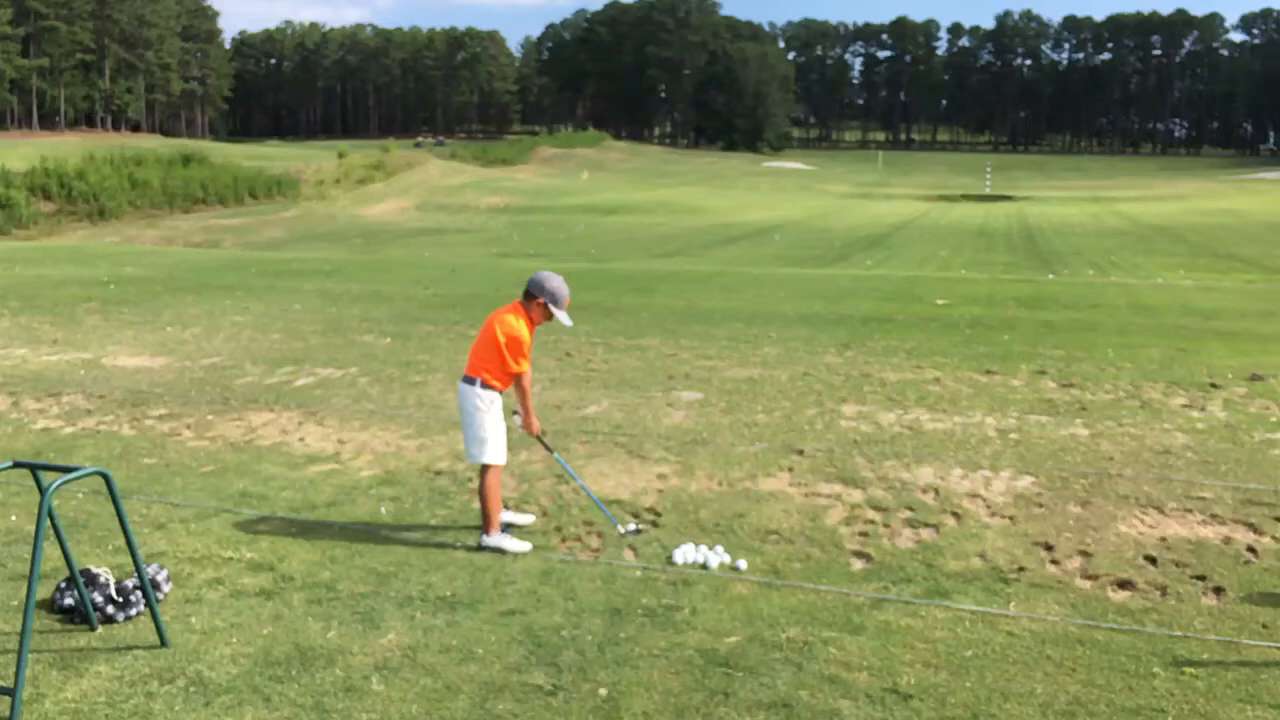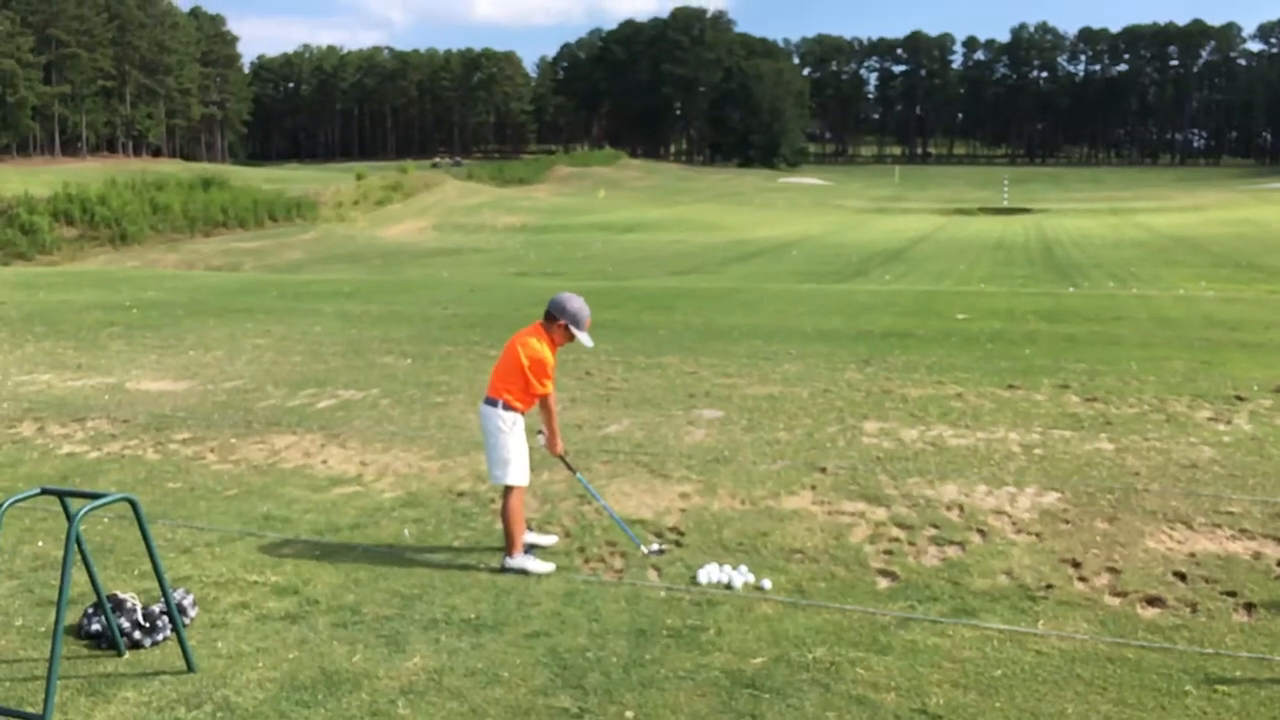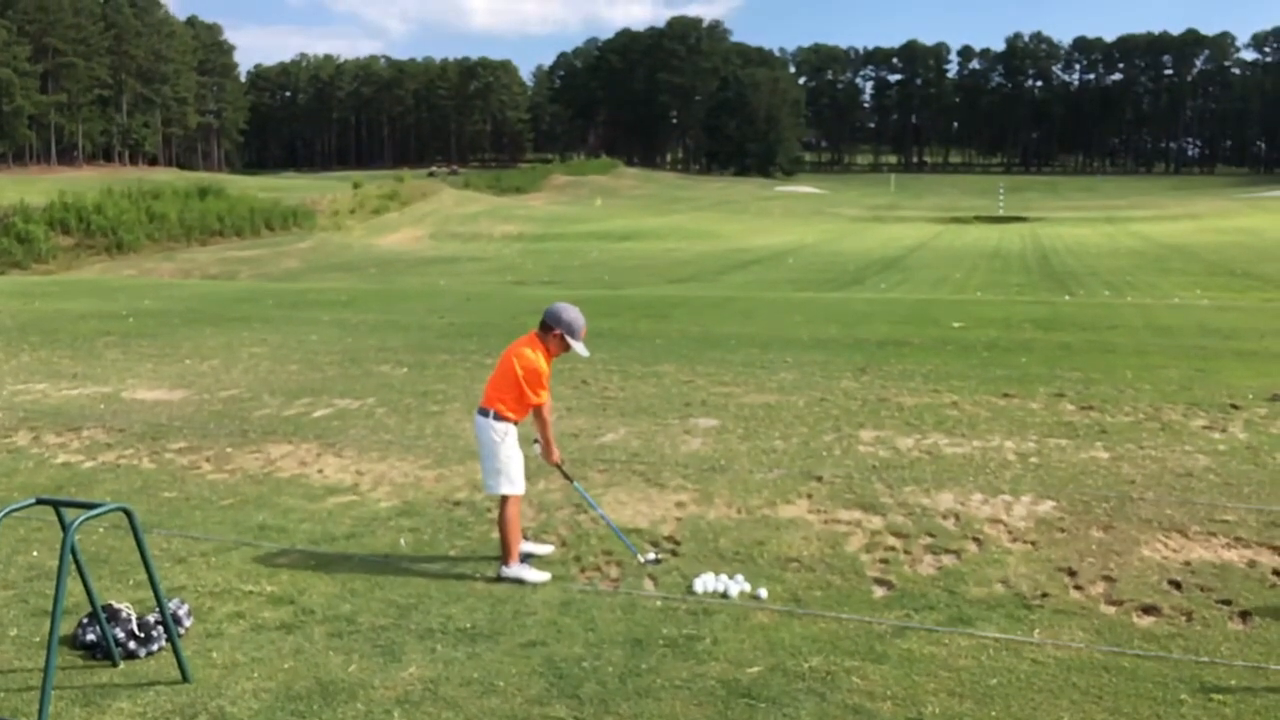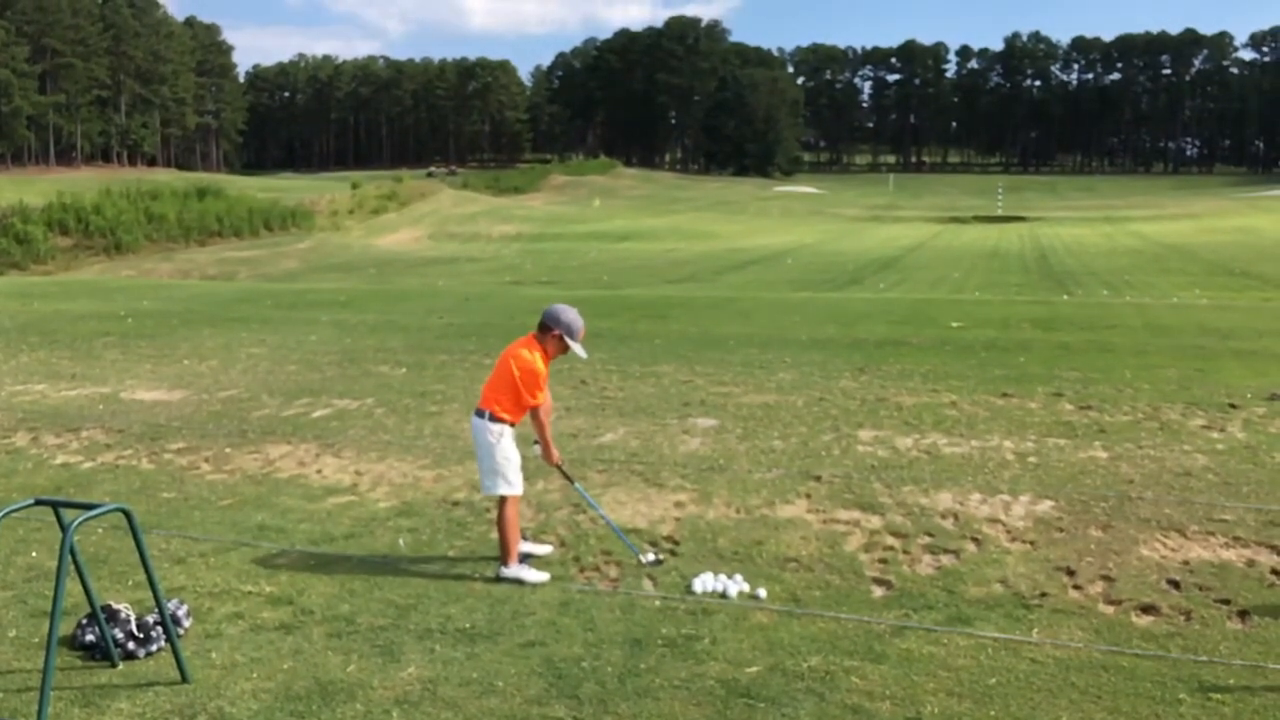
dt=0.7s
person 1, frame 1
left shoulder: (514, 315)
right shoulder: (515, 328)
left elbow: (523, 371)
right elbow: (521, 378)
left wrist: (526, 412)
right wrist: (529, 417)
left hip: (484, 390)
right hip: (482, 393)
left knee: (495, 458)
right knee: (492, 463)
left ankle: (497, 511)
right ankle: (491, 533)
person 1, frame 2
left shoulder: (535, 336)
right shoulder: (538, 350)
left elbow: (543, 394)
right elbow: (546, 400)
left wrist: (549, 432)
right wrist: (554, 437)
left hip: (504, 411)
right hip: (504, 414)
left knee: (518, 479)
right knee: (515, 484)
left ankle: (520, 533)
right ankle: (515, 555)
person 1, frame 3
left shoulder: (533, 347)
right shoulder: (533, 359)
left elbow: (543, 401)
right elbow: (540, 410)
left wrist: (546, 442)
right wrist: (549, 447)
left hip: (499, 421)
right hip: (498, 424)
left knee: (514, 488)
right knee: (511, 493)
left ankle: (516, 542)
right ankle: (511, 564)
person 1, frame 4
left shoulder: (534, 348)
right shoulder: (530, 360)
left elbow: (545, 398)
right elbow: (537, 411)
left wrist: (547, 442)
right wrist: (548, 448)
left hip: (498, 422)
right hip: (494, 425)
left knee: (513, 488)
right knee: (509, 493)
left ankle: (515, 542)
right ankle: (510, 565)
